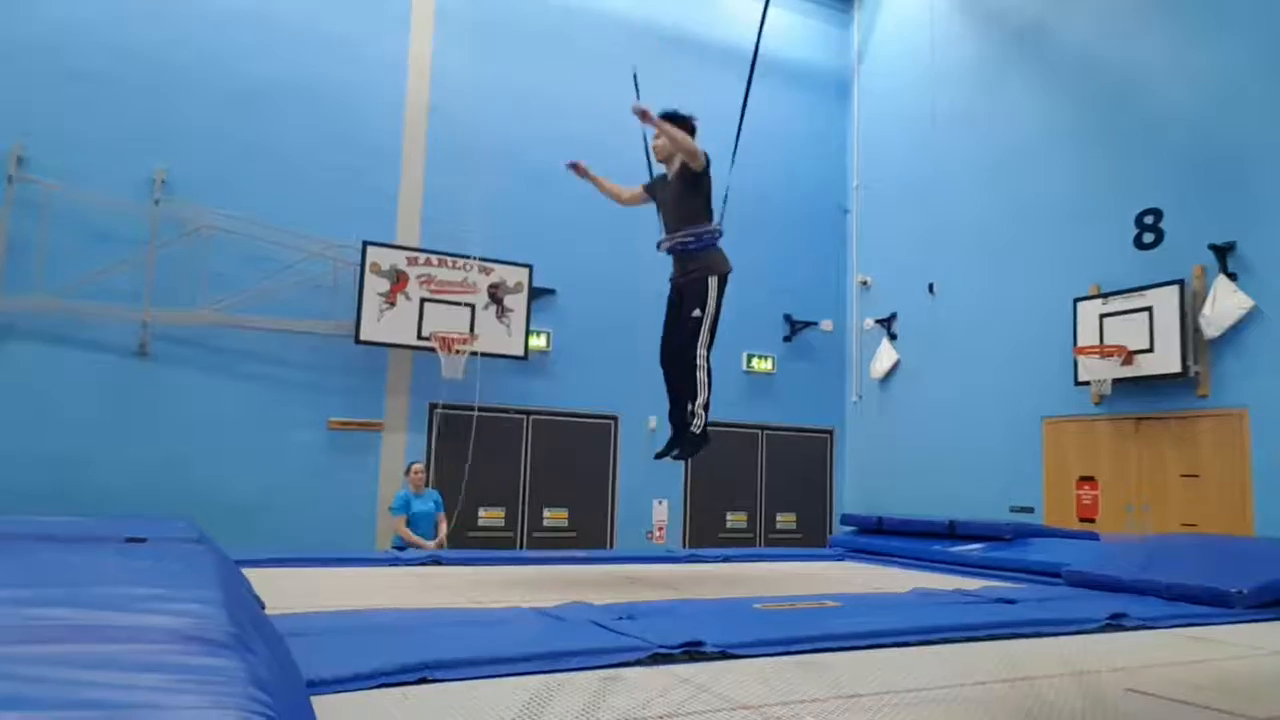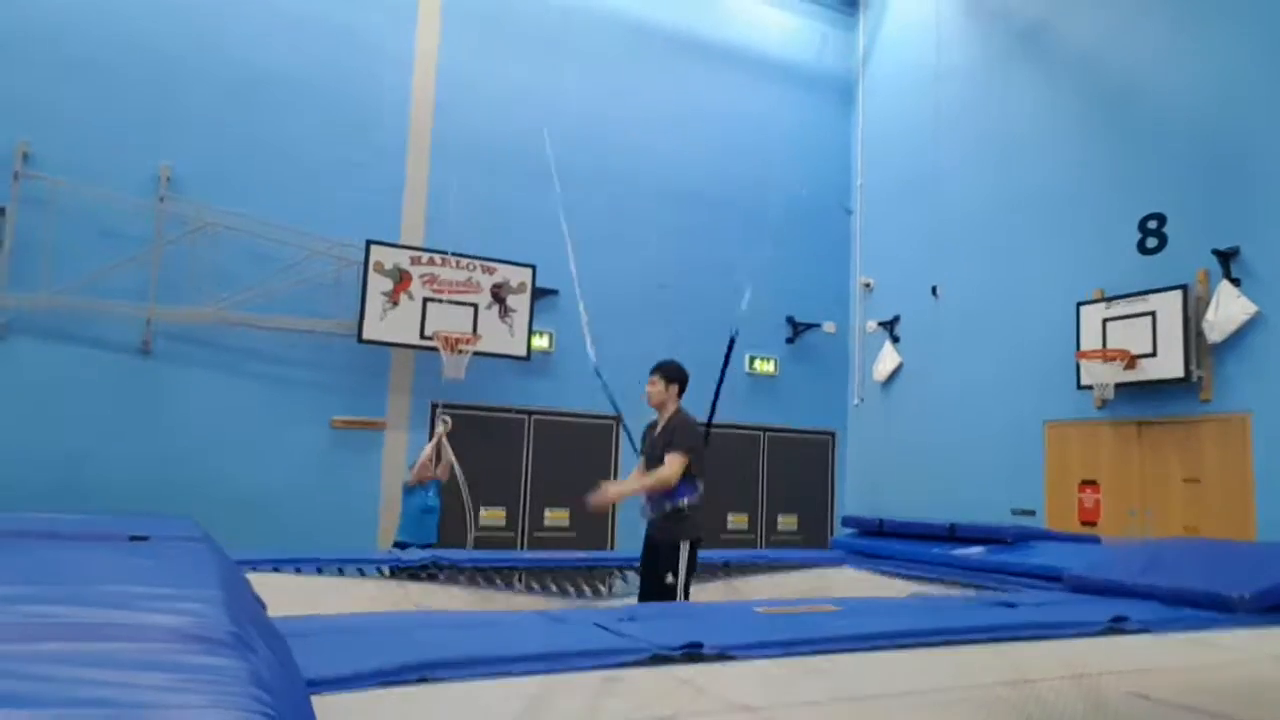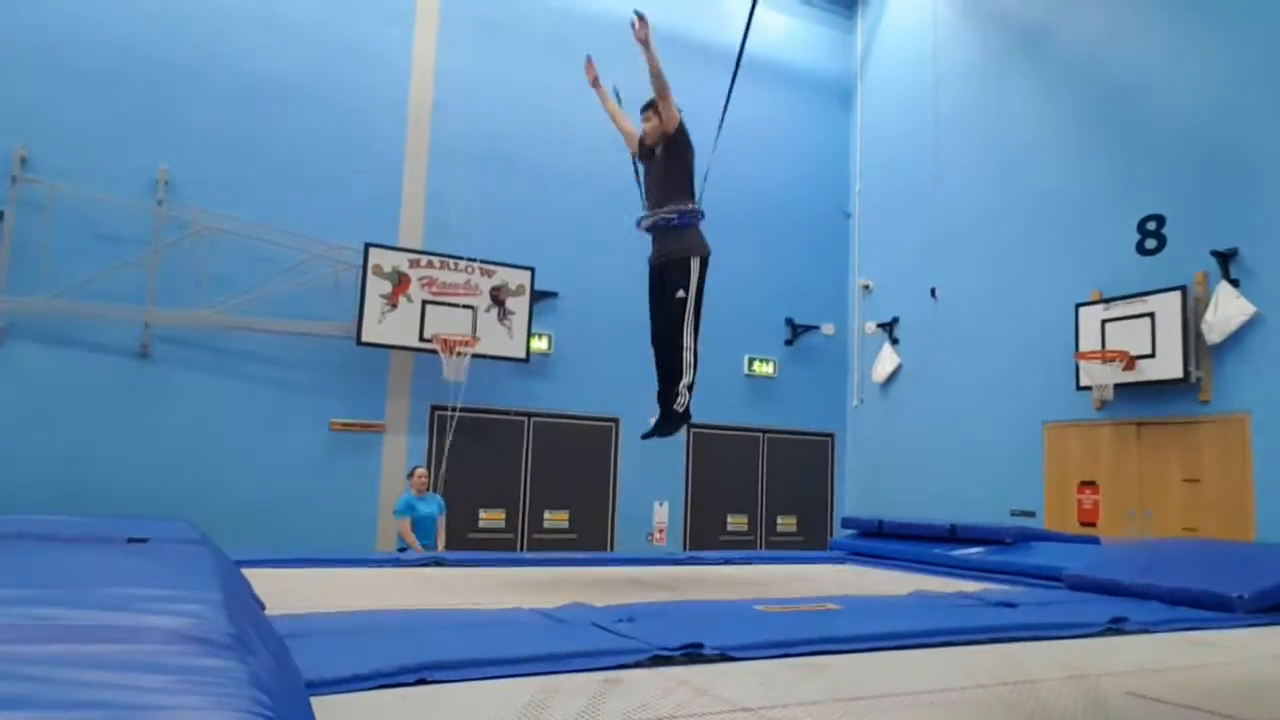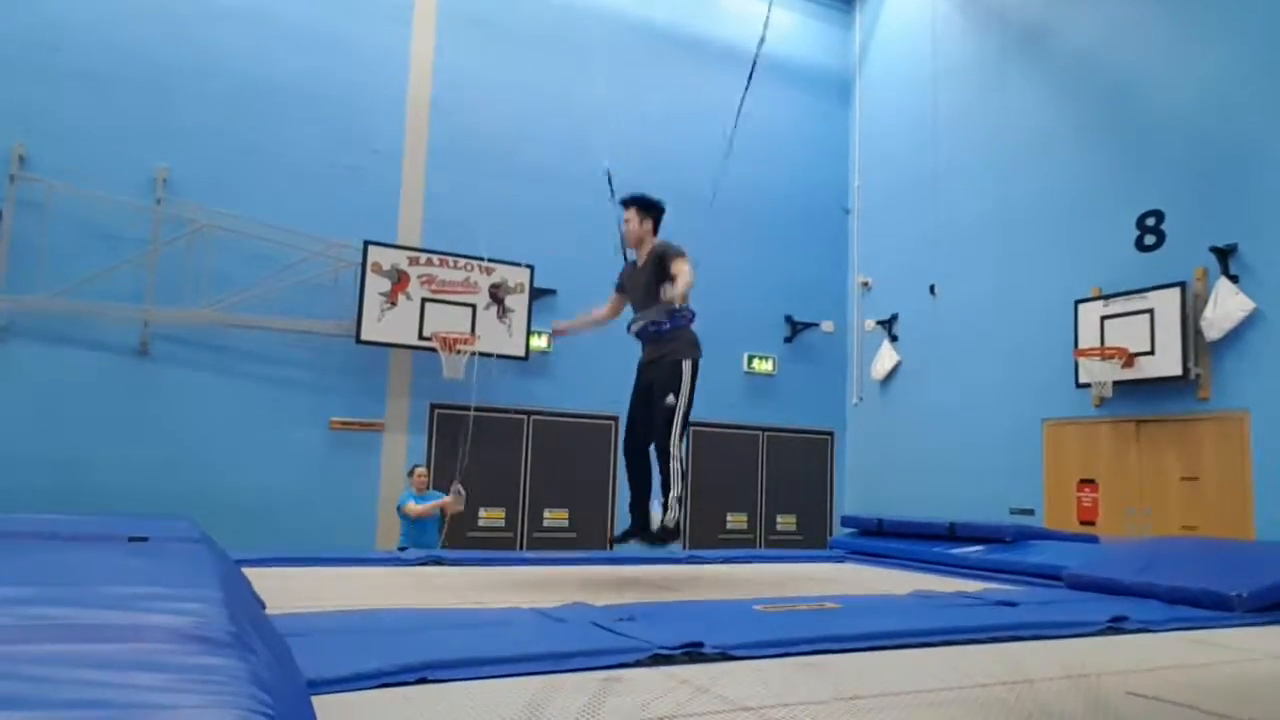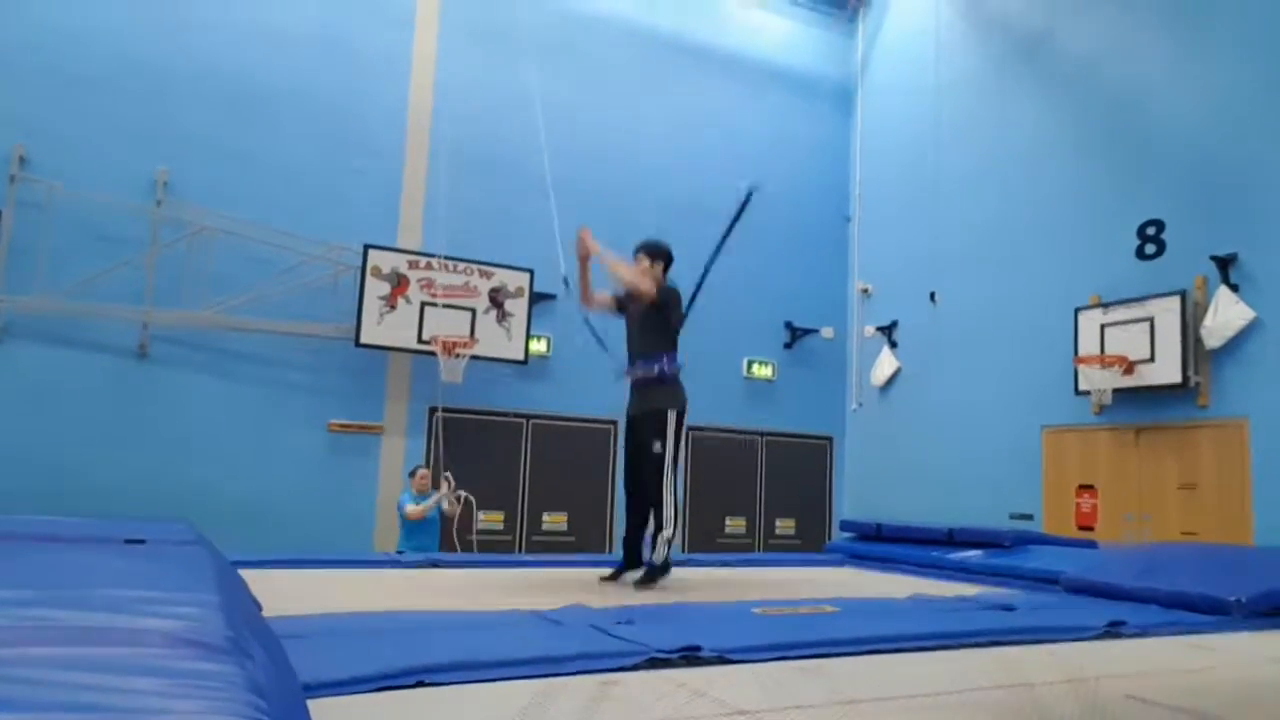
dt=0.5s
person 1, frame 1
left shoulder: (694, 165)
right shoulder: (661, 182)
left elbow: (691, 149)
right elbow: (626, 197)
left wrist: (653, 120)
right wrist: (591, 177)
left hip: (706, 271)
right hip: (682, 274)
left knee: (694, 354)
right knee: (670, 357)
left ankle: (696, 430)
right ankle: (680, 432)
person 1, frame 2
left shoulder: (685, 427)
right shoulder: (651, 430)
left elbow: (671, 474)
right elbow: (641, 473)
left wrist: (619, 490)
right wrist: (615, 489)
left hip: (679, 528)
right hip: (658, 526)
left knee: (674, 600)
right knee: (648, 599)
person 1, frame 3
left shoulder: (678, 146)
right shoulder: (649, 155)
left elbow: (662, 93)
right elbow: (620, 121)
left wrist: (645, 46)
right wrist: (597, 86)
left hip: (687, 251)
right hip: (660, 254)
left knee: (683, 331)
right knee: (661, 336)
left ankle: (681, 404)
right ankle: (667, 408)
person 1, frame 4
left shoulder: (665, 253)
right shoulder: (630, 271)
left elbow: (686, 273)
right elbow: (609, 311)
left wrist: (678, 290)
right wrist: (572, 326)
left hip: (677, 356)
right hip: (650, 359)
left knee: (668, 442)
right knee: (634, 443)
left ankle: (671, 521)
right ankle: (639, 520)
person 1, frame 5
left shoulder: (667, 296)
right shoulder: (633, 304)
left elbow: (637, 284)
right elbow: (590, 301)
left wrist: (602, 254)
right wrist: (585, 266)
left hip: (664, 403)
right hip: (639, 403)
left knee: (659, 486)
right knee: (634, 487)
left ankle: (660, 559)
right ankle: (631, 557)
